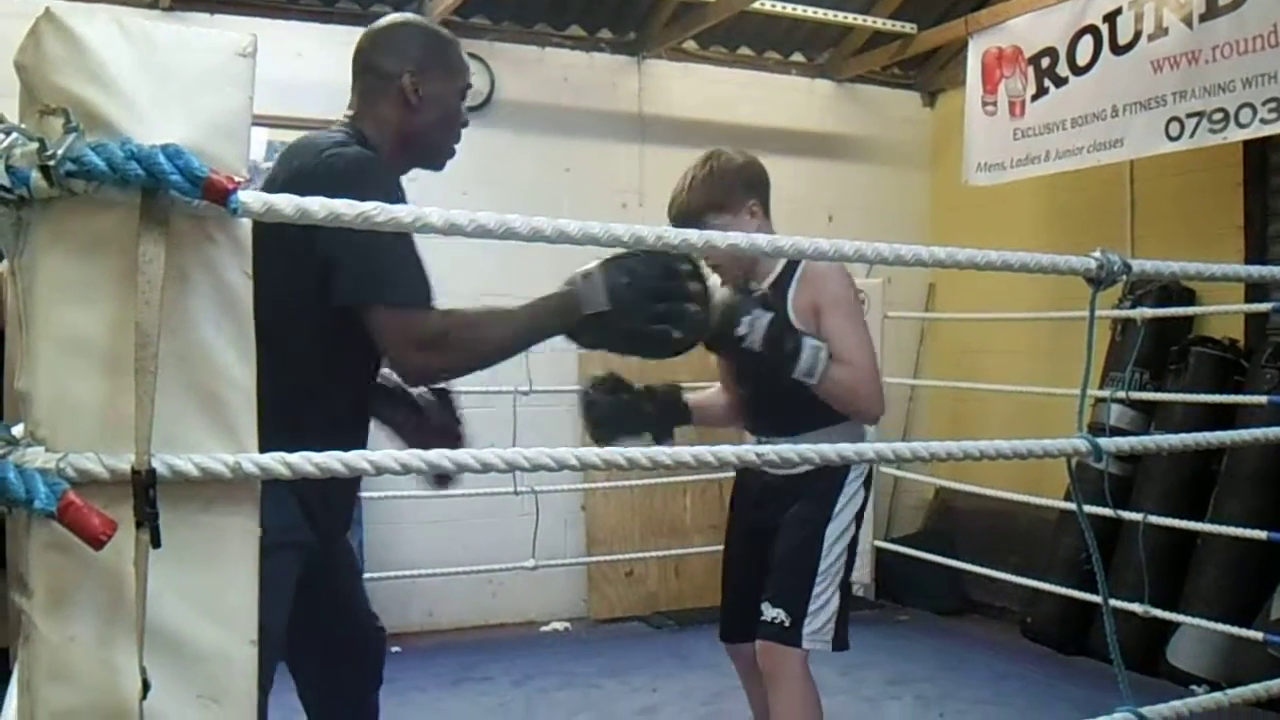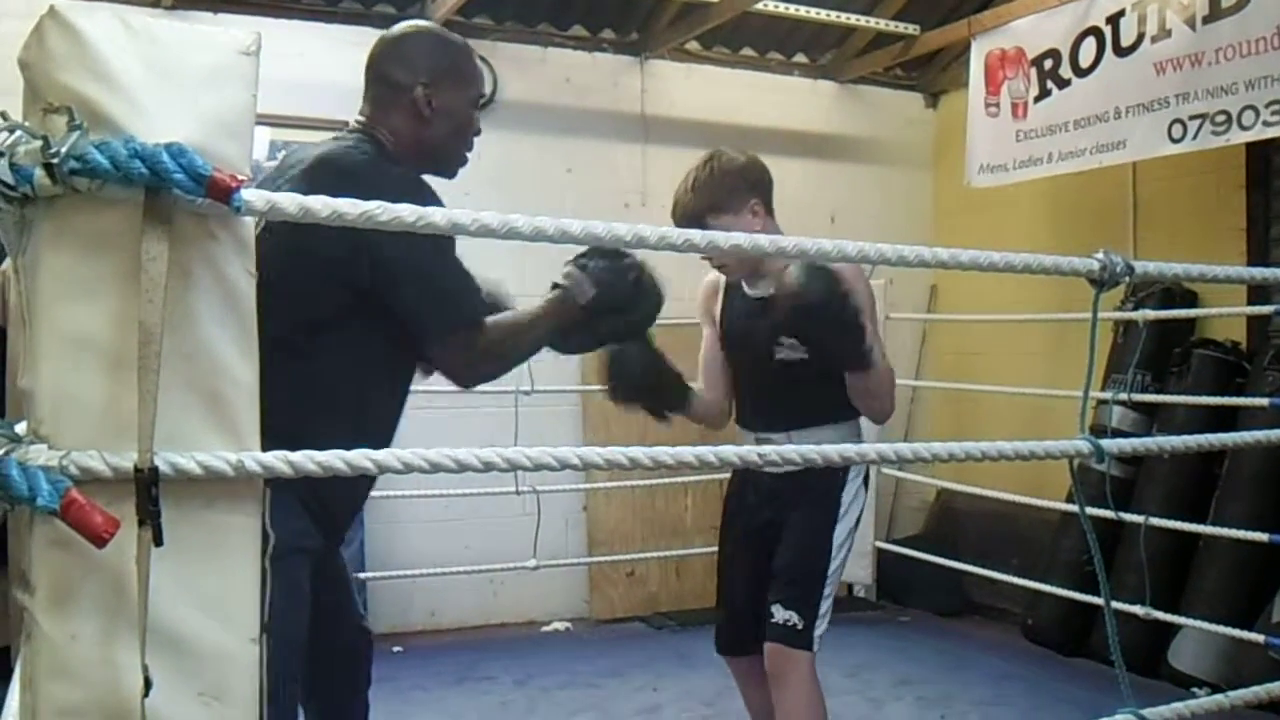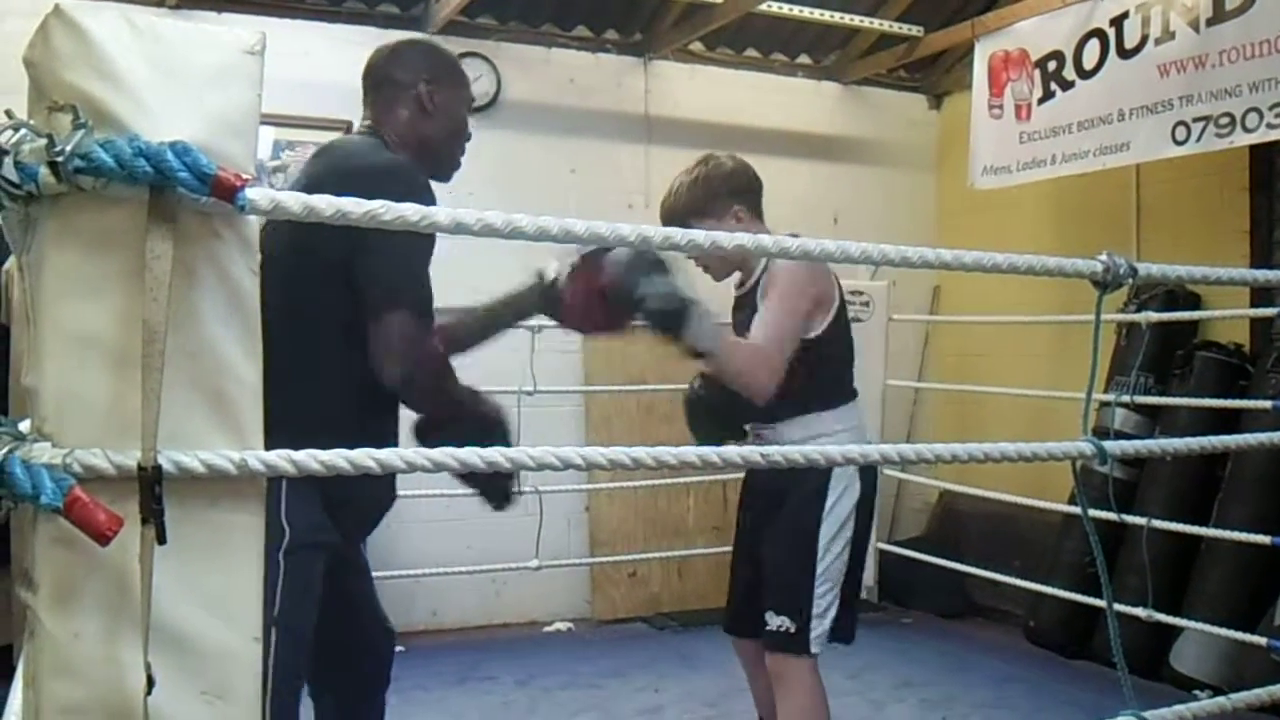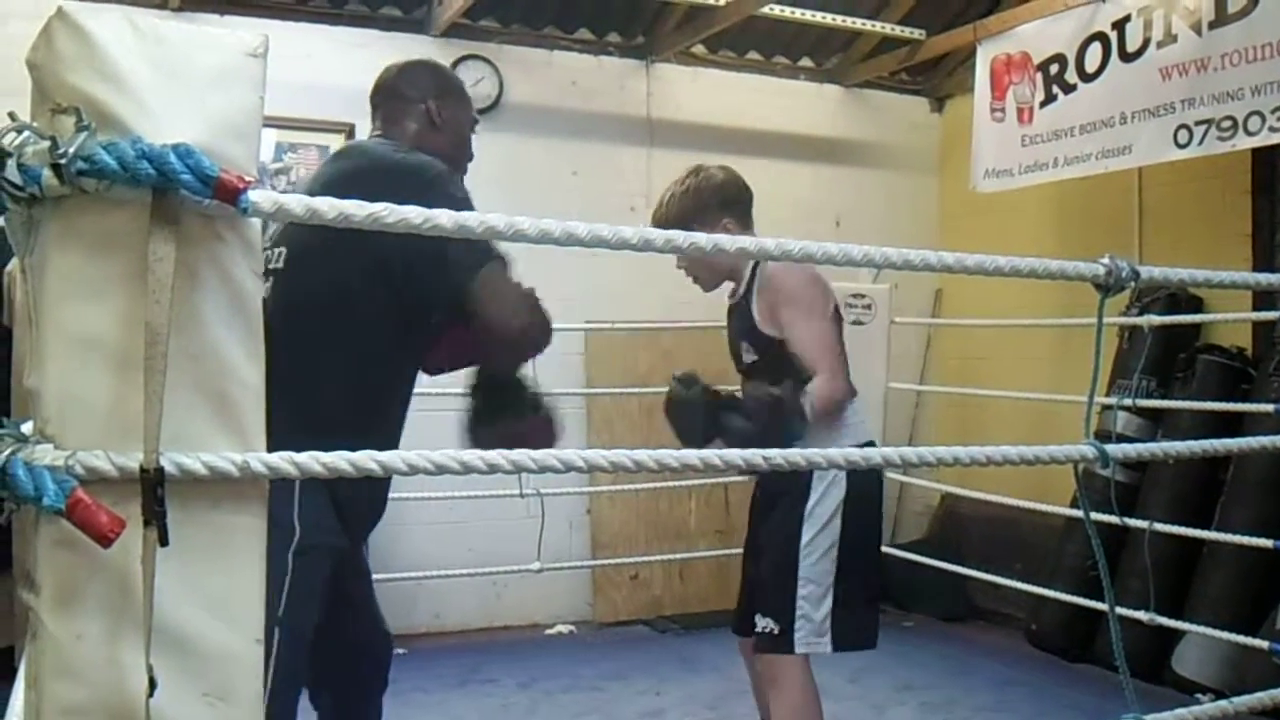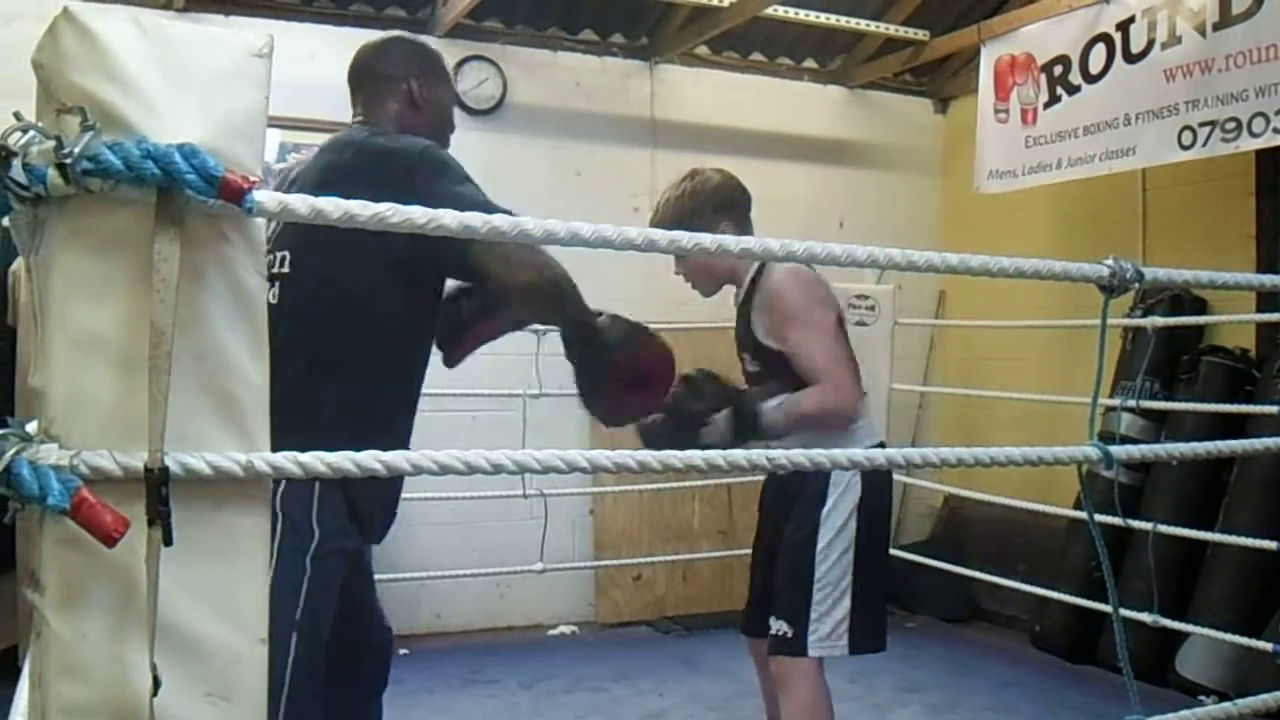
dt=0.2s
person 1, frame 1
left shoulder: (328, 167)
right shoulder: (341, 176)
right elbow: (417, 344)
left wrist: (408, 397)
right wrist: (581, 300)
left hip: (295, 480)
right hip: (253, 485)
left knee: (350, 661)
person 1, frame 2
left shoulder: (312, 172)
right shoulder: (386, 192)
right elbow: (472, 353)
right wrist: (574, 301)
left hip: (289, 479)
right hip: (257, 487)
left knee: (340, 664)
person 1, frame 3
left shoulder: (341, 171)
right shoulder: (386, 177)
left elbow: (404, 332)
right elbow: (400, 360)
left wrist: (536, 297)
right wrist: (463, 416)
left hip: (312, 482)
right hip: (278, 482)
left knee: (359, 658)
person 1, frame 4
left shoulder: (345, 182)
right shoulder: (410, 179)
right elbow: (512, 321)
right wrist: (500, 377)
left hip: (303, 479)
right hip: (289, 480)
left knee: (355, 658)
person 1, frame 5
left shoulder: (326, 173)
right shoulder: (401, 162)
right elbow: (526, 272)
left wrist: (501, 311)
right wrist: (590, 335)
left hip: (323, 483)
right hip: (296, 484)
left knee: (360, 661)
person 2, frame 1
left shoulder: (823, 279)
right shoulder: (726, 291)
left elbow: (868, 404)
right elbow: (736, 406)
left wrist: (788, 347)
right wrist: (666, 407)
left hip: (826, 476)
right hip: (760, 478)
left knee: (780, 649)
right knee: (744, 643)
person 2, frame 2
left shoulder: (834, 279)
right shoulder: (718, 288)
left elbow: (880, 407)
right elbow: (717, 406)
left wrist: (850, 347)
right wrist: (661, 387)
left hip: (825, 477)
right hip: (755, 478)
left knee: (786, 651)
right knee: (739, 648)
person 2, frame 3
left shoulder: (795, 270)
right shoulder: (746, 283)
left elbow: (758, 377)
left wrist: (679, 313)
right wrist: (716, 405)
left hip: (826, 473)
right hip: (775, 472)
left knee: (788, 651)
right knee: (750, 639)
person 2, frame 4
left shoulder: (782, 279)
right shoulder: (749, 290)
left elbow: (832, 387)
left wrist: (779, 421)
right wrist: (719, 413)
left hip: (829, 474)
right hip: (792, 474)
left knee: (784, 652)
right knee: (756, 639)
person 2, frame 5
left shoulder: (789, 283)
right shoulder: (747, 293)
left elbow: (840, 398)
left wrist: (742, 417)
right wrist: (705, 414)
left hip: (838, 474)
right hip: (794, 477)
left knee: (795, 655)
right knee: (765, 641)
